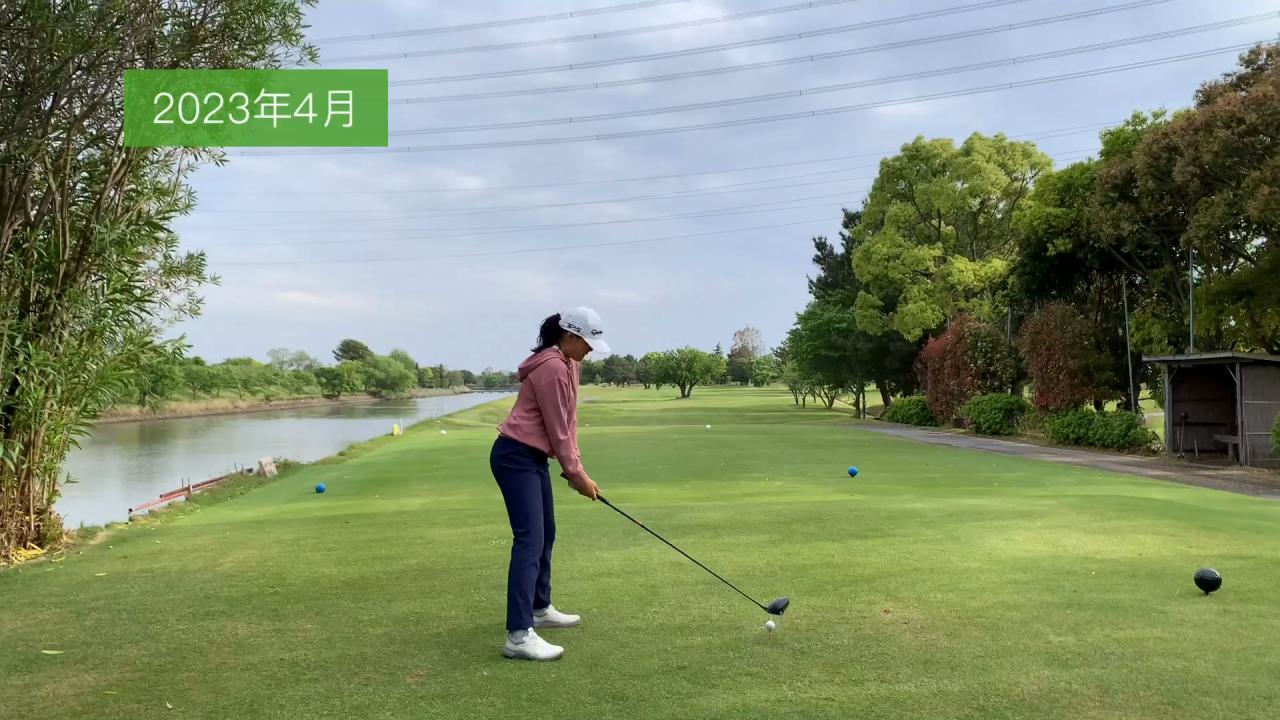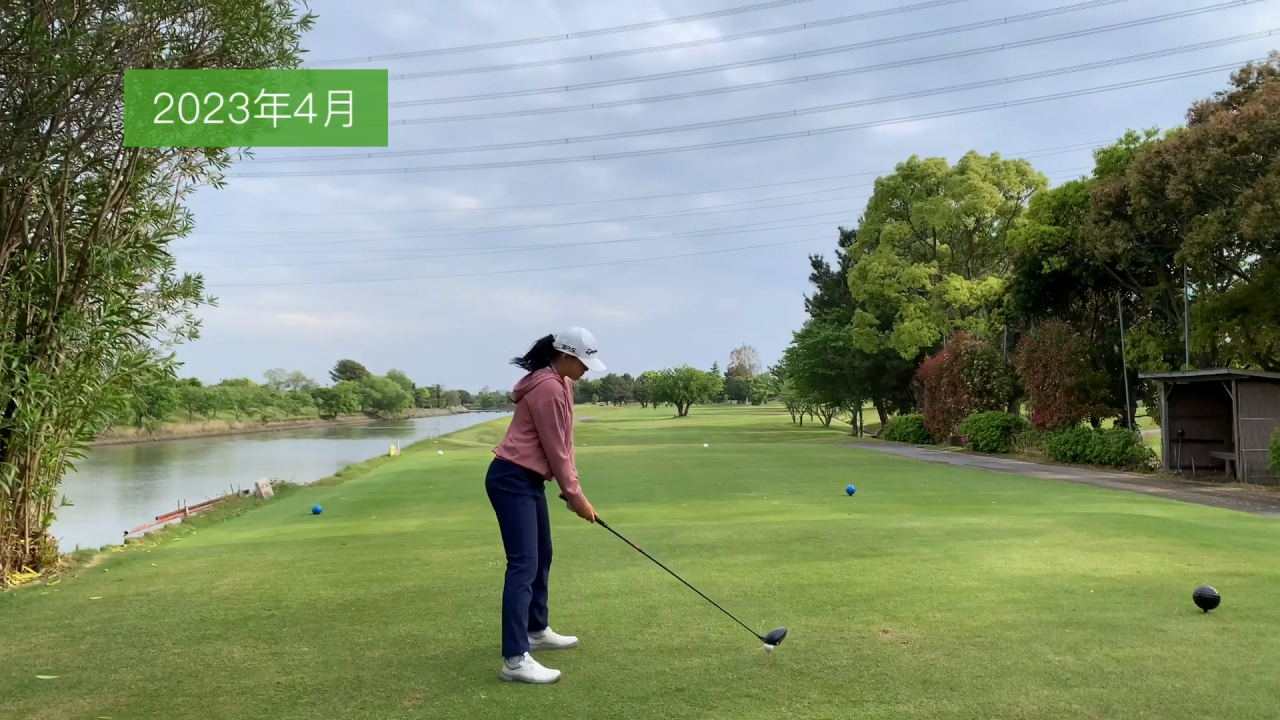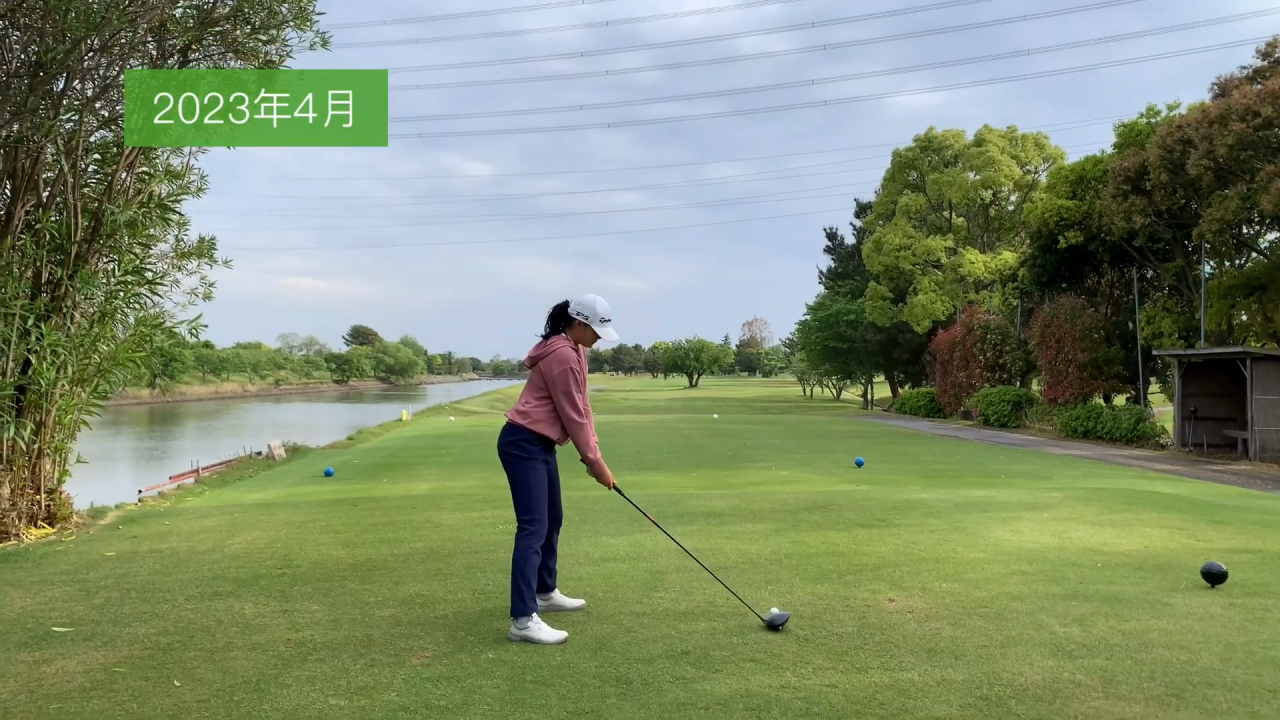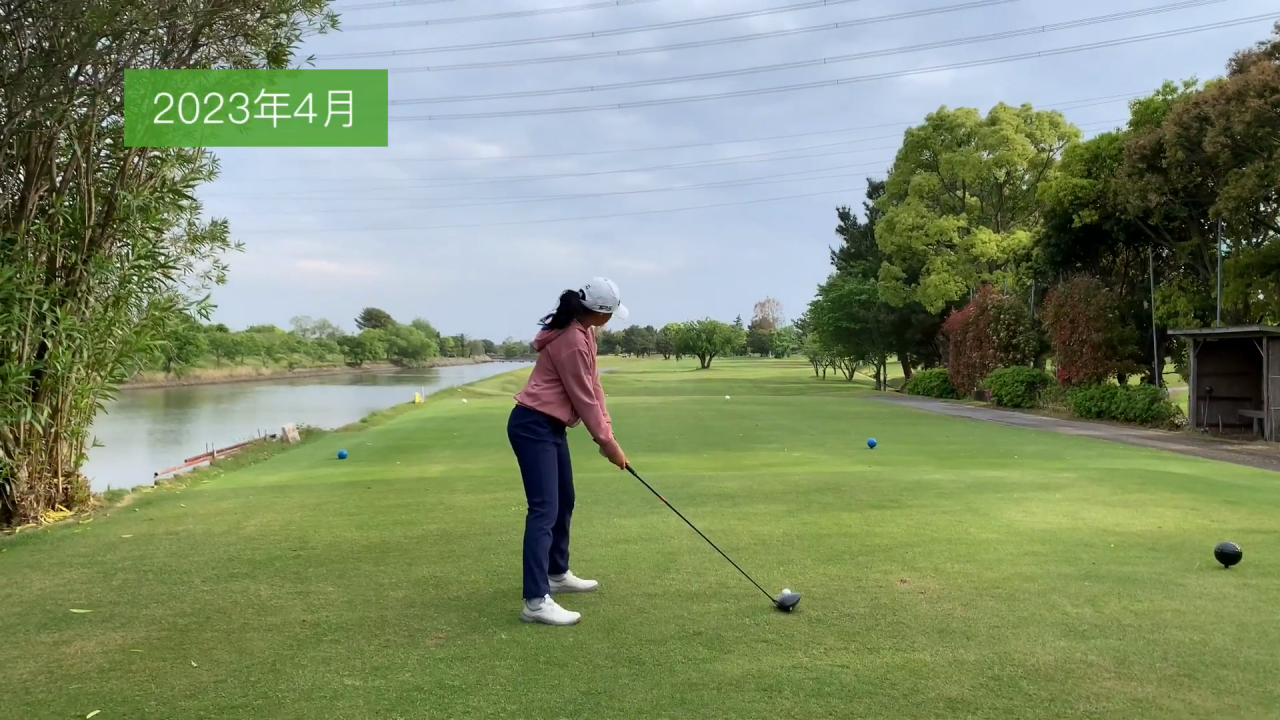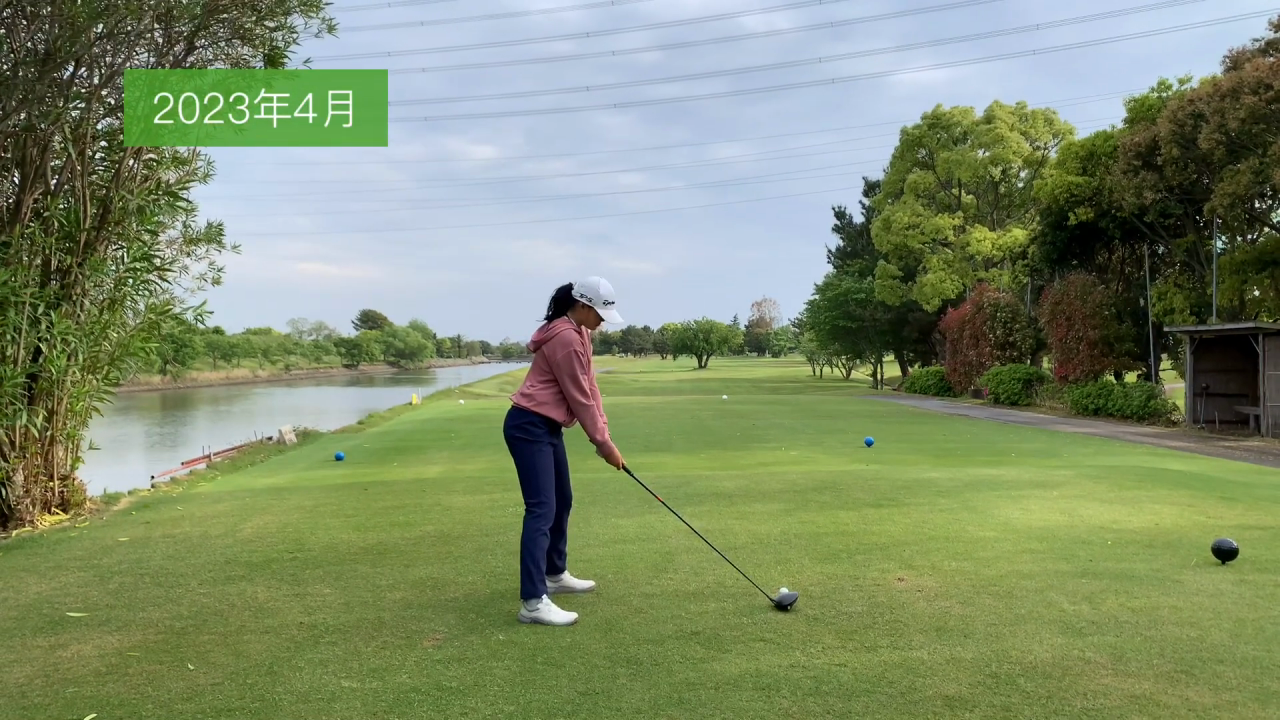
dt=1s
person 1, frame 1
left shoulder: (568, 364)
right shoulder: (551, 368)
left elbow: (568, 421)
right elbow: (556, 429)
left wrist: (576, 466)
right wrist: (577, 475)
left hip: (533, 457)
right hip: (515, 456)
left knee: (545, 534)
right knee: (530, 539)
left ankle: (539, 609)
right ankle: (519, 634)
person 1, frame 2
left shoulder: (560, 383)
right shoulder: (548, 389)
left elbow: (564, 444)
right elbow: (555, 451)
left wrist: (574, 487)
right wrist: (576, 497)
left hip: (529, 479)
right hip: (512, 479)
left knee: (542, 556)
right knee: (523, 564)
left ankle: (537, 631)
right ankle: (515, 660)
person 1, frame 3
left shoulder: (574, 350)
right shoulder: (562, 357)
left elbow: (582, 407)
right elbow: (572, 416)
left wrist: (594, 451)
right wrist: (596, 463)
left hip: (540, 444)
right hip: (524, 443)
left knee: (552, 520)
right knee: (533, 527)
left ankle: (545, 593)
right ankle: (523, 620)
person 1, frame 4
left shoulder: (583, 331)
right shoulder: (571, 341)
left elbow: (594, 386)
right elbow: (583, 397)
left wrist: (608, 432)
right wrist: (607, 442)
left hip: (551, 426)
right hip: (533, 425)
left knee: (564, 501)
right knee: (544, 509)
left ankle: (557, 574)
right ankle: (536, 601)
person 1, frame 5
left shoulder: (579, 332)
right shoulder: (565, 339)
left elbow: (590, 387)
right elbow: (579, 398)
left wrist: (604, 432)
right wrist: (603, 443)
left hip: (547, 427)
right hip: (529, 427)
left knee: (562, 501)
right knee: (541, 509)
left ankle: (554, 574)
right ankle: (533, 602)
